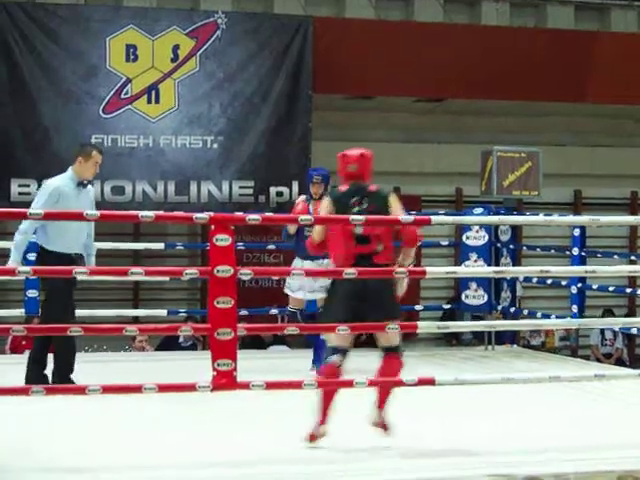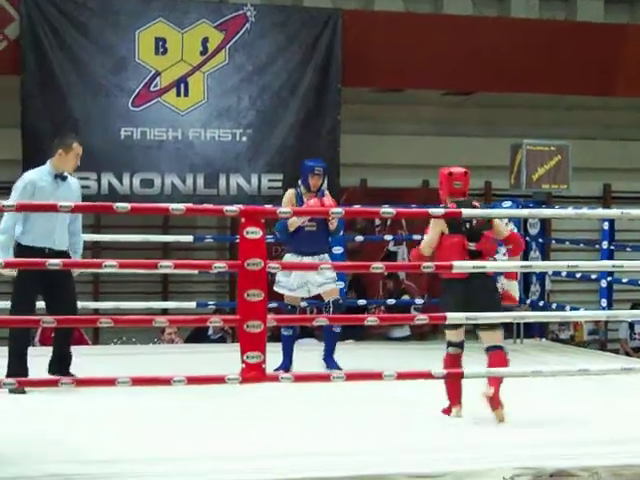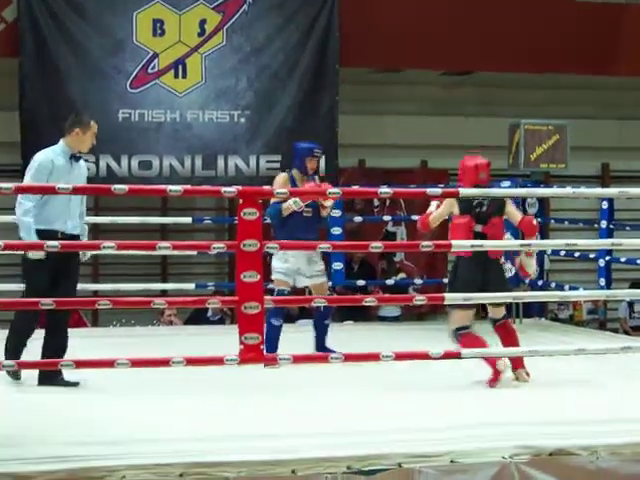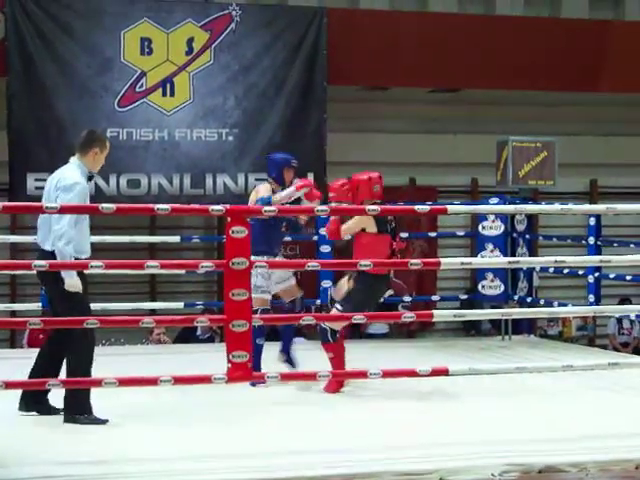
dt=0.7s
person 1, frame 1
left shoulder: (89, 191)
right shoulder: (55, 186)
right elbow: (30, 222)
left wrist: (90, 260)
right wrist: (15, 257)
left hip: (72, 260)
right hip: (52, 259)
left knee: (52, 319)
right knee: (62, 319)
left ankle: (35, 375)
right ankle: (62, 378)
person 1, frame 2
left shoulder: (74, 186)
right shoulder: (31, 180)
left elbow: (76, 225)
left wrist: (77, 255)
left hip: (60, 257)
right hip: (30, 255)
left knee: (67, 312)
right knee: (22, 316)
left ankle: (60, 369)
person 1, frame 3
left shoulder: (81, 166)
right shoulder: (45, 159)
right elbow: (24, 203)
left wrist: (82, 238)
right wrist: (31, 241)
left hip: (69, 243)
right hip: (42, 242)
left knee: (62, 307)
right knee: (35, 301)
left ankle: (50, 371)
right ankle: (12, 354)
person 1, frame 4
left shoulder: (62, 175)
right shoulder: (75, 181)
left elbow: (47, 222)
right elbow: (64, 229)
right wrist: (70, 273)
left hip: (51, 261)
right hip: (63, 265)
left knee: (63, 331)
right knee: (82, 333)
left ankle: (35, 398)
right ankle: (77, 408)
person 2, frame 1
left shoulder: (332, 199)
right shoulder: (386, 198)
left elbow: (315, 244)
right elbow: (410, 236)
right wrist: (402, 272)
left hip: (346, 282)
right hip: (380, 281)
left knee: (335, 354)
right knee: (392, 352)
left ankle: (321, 422)
right ankle: (379, 410)
person 2, frame 2
left shoulder: (442, 216)
left elbow: (421, 256)
right elbow: (515, 242)
right wrist: (510, 278)
left hip: (454, 287)
right hip: (484, 286)
left knee: (453, 346)
right knee: (496, 350)
left ankle: (455, 404)
right ankle: (492, 388)
person 2, frame 3
left shoulder: (455, 199)
right shoulder: (501, 201)
left elbow: (425, 225)
right elbow: (529, 227)
left wrist: (435, 205)
right wrist: (527, 257)
left hip: (466, 267)
right hip: (492, 267)
left knee: (461, 331)
right knee: (501, 318)
left ankle: (497, 364)
right ankle: (519, 369)
person 2, frame 4
left shoulder: (367, 216)
left elbow: (333, 233)
left hip: (370, 280)
right hip: (379, 277)
left knee: (329, 329)
left ankle: (338, 379)
person 3, frame 1
right shoulder: (301, 201)
right elbow: (288, 236)
right wrist: (293, 224)
left hip: (325, 263)
right hip: (302, 262)
right knee: (294, 312)
left ankle: (321, 359)
right ankle: (317, 347)
person 3, frame 2
left shoulder: (325, 195)
right shoulder: (291, 195)
left elbow: (335, 232)
right elbow: (280, 231)
left wrist: (333, 221)
right wrist: (297, 220)
left hip: (320, 259)
right hip: (295, 259)
left knee: (336, 305)
right knee: (290, 309)
left ankle: (329, 357)
right ankle: (286, 361)
person 3, frame 3
left shoulder: (315, 181)
right shoulder: (283, 179)
left elbow: (319, 219)
right elbow: (272, 214)
left wrist: (326, 208)
right wrist: (295, 202)
left hip: (310, 248)
right hip: (287, 247)
right knee: (280, 296)
left ankle: (321, 345)
right ankle: (270, 351)
person 3, frame 4
left shoulder: (281, 191)
right shoulder: (264, 189)
left elbow: (296, 227)
right elbow: (261, 205)
left wrist: (307, 207)
right wrist: (290, 192)
left hip: (273, 258)
right hip: (256, 259)
left knee: (295, 301)
right knee: (260, 313)
left ankle: (286, 349)
right ankle: (254, 369)
